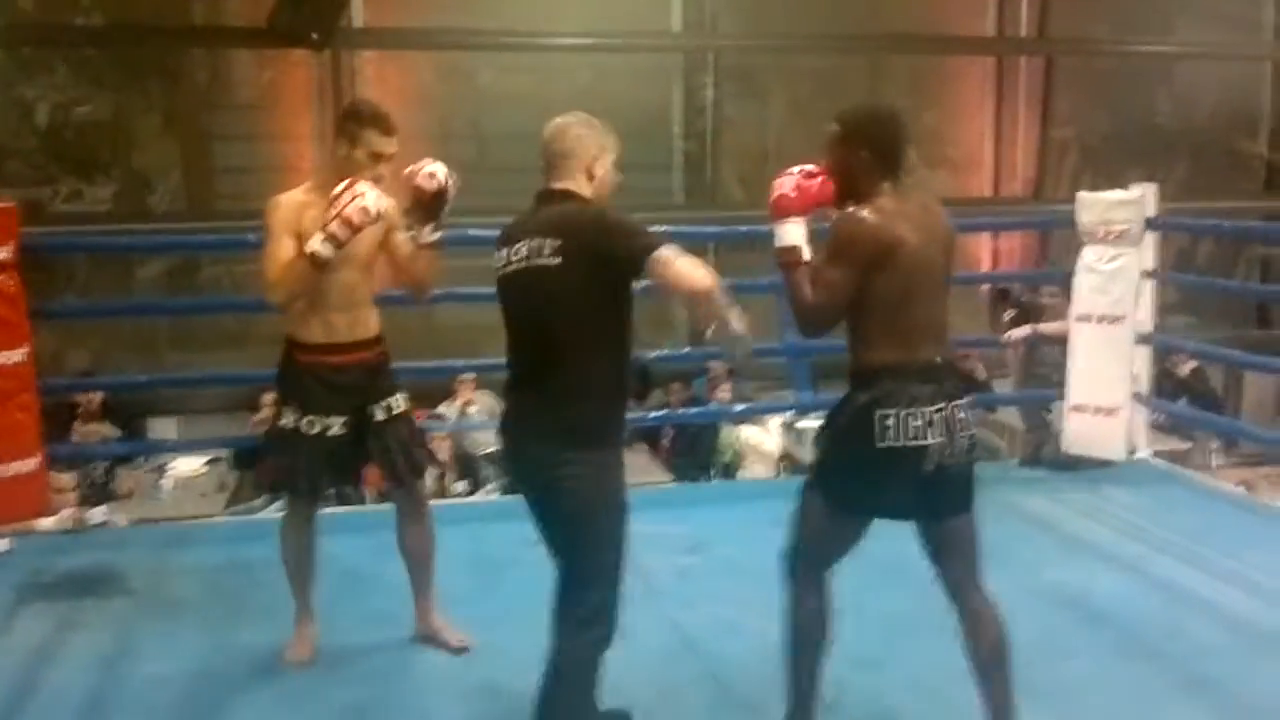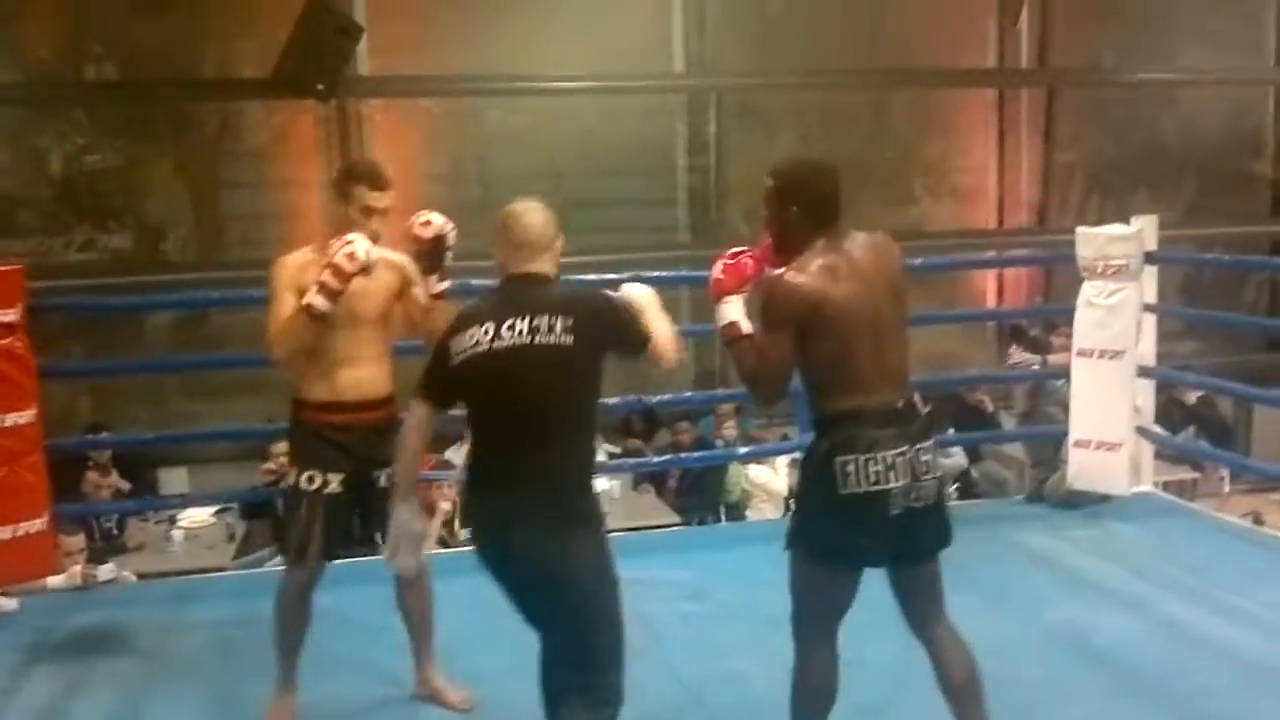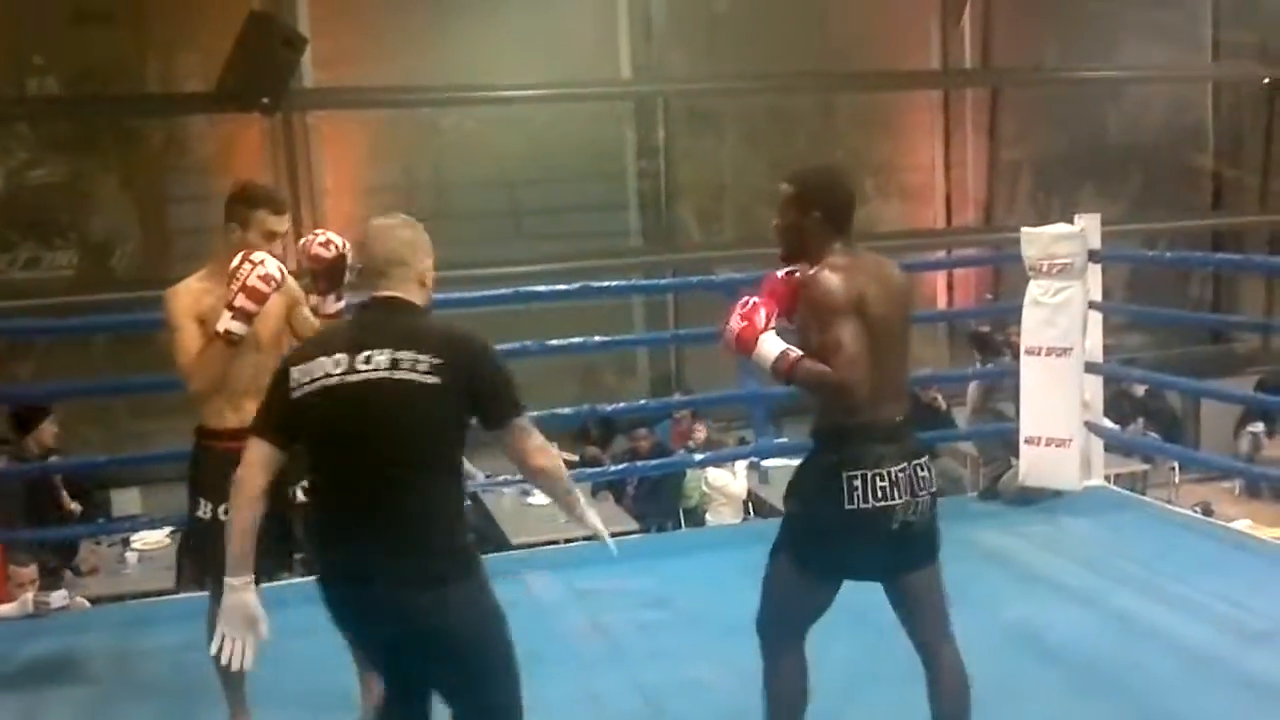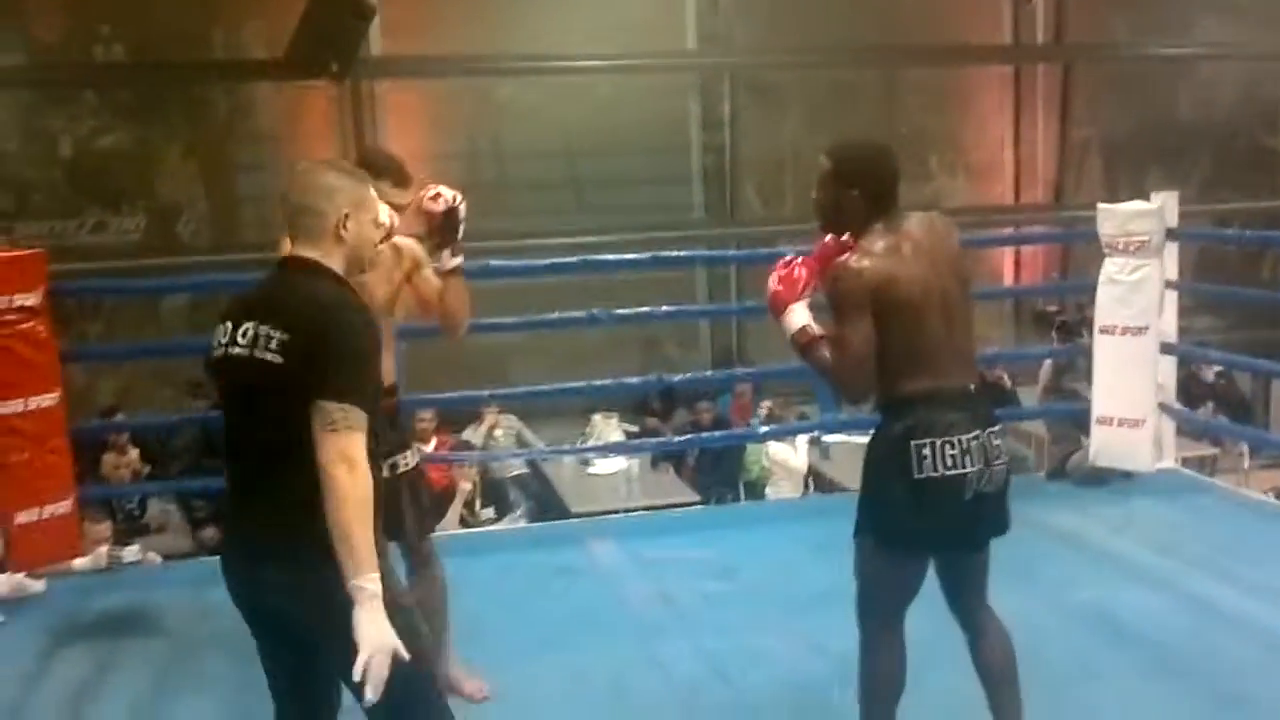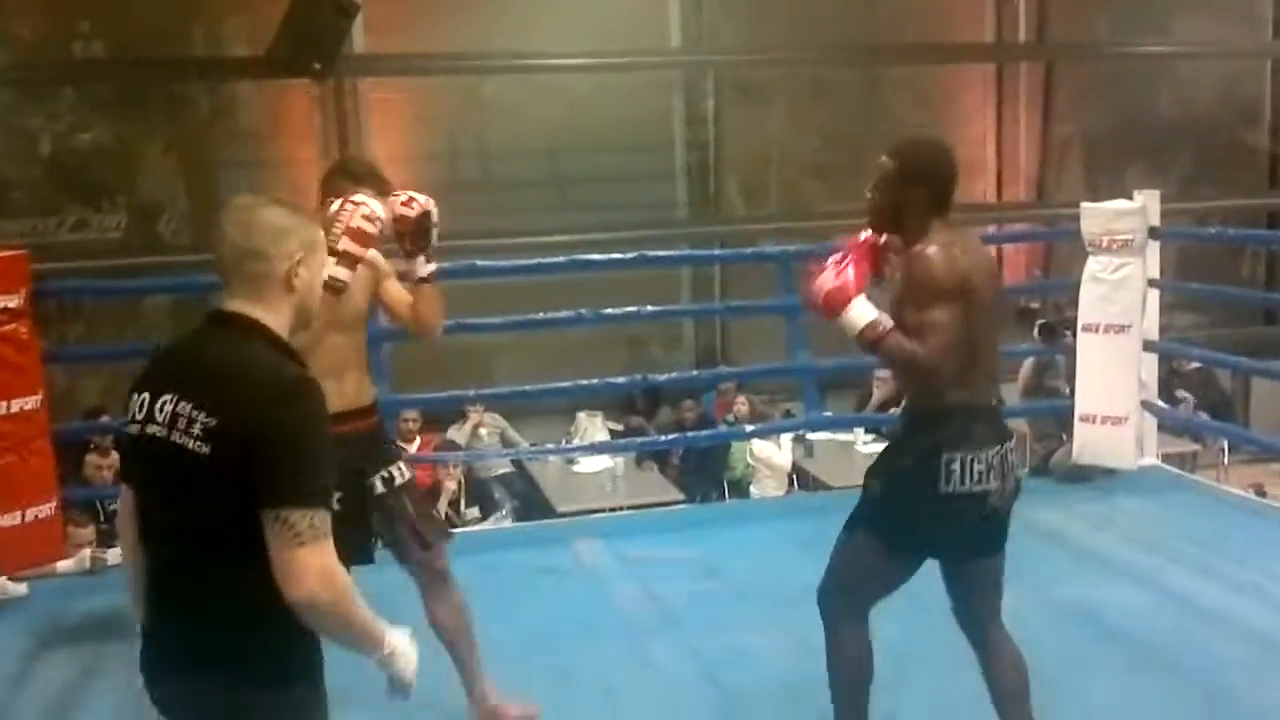
dt=0.5s
person 1, frame 1
left shoulder: (861, 223)
right shoulder: (933, 214)
left elbow: (813, 318)
left wrist: (790, 229)
left hip: (885, 413)
right hip: (944, 406)
left knee: (806, 567)
right knee: (966, 584)
person 1, frame 2
left shoulder: (792, 286)
right shoulder: (883, 251)
left elbow: (765, 388)
left wrist: (730, 307)
left hip: (851, 462)
right hip: (912, 448)
left knee: (815, 635)
right knee: (933, 624)
person 1, frame 3
left shoulder: (824, 283)
right shoulder: (889, 273)
left elbow: (852, 387)
left wrist: (769, 349)
left hip: (849, 473)
right hip: (905, 466)
left knee: (779, 633)
right knee: (935, 638)
person 1, frame 4
left shoulder: (855, 270)
right shoulder: (939, 231)
left elbow: (855, 384)
left wrist: (794, 315)
left hip: (918, 445)
right hip: (976, 435)
left knee: (880, 620)
right knee: (974, 608)
person 1, frame 5
left shoulder: (928, 261)
right shoulder: (971, 249)
left elbow: (934, 369)
left wrist: (854, 312)
right wrist: (886, 263)
left hip: (940, 452)
right hip: (985, 448)
left knee: (840, 602)
right knee: (985, 624)
person 2, frame 1
left shoulder: (385, 209)
right shoulder: (289, 208)
left elbow: (420, 284)
right elbow: (278, 293)
left wrist: (427, 222)
right wrist: (330, 237)
left hip: (371, 362)
right hip: (312, 369)
left knee: (411, 491)
right knee: (302, 502)
left ankle: (426, 614)
right ankle: (304, 620)
person 2, frame 2
left shoulder: (396, 267)
right shoulder: (295, 268)
left elbow: (441, 336)
right elbow: (281, 350)
left wrist: (435, 272)
right wrist: (324, 291)
left hip: (381, 425)
right hip: (320, 430)
left knee: (410, 557)
right knee: (301, 571)
left ankle: (427, 673)
person 2, frame 3
left shoulder: (284, 288)
right shoulder: (187, 297)
right elbow: (197, 379)
left wrist: (329, 294)
right wrist: (238, 313)
right hip: (225, 457)
right knee: (227, 593)
person 2, frame 4
left shoulder: (406, 252)
left elbow: (455, 323)
left wrist: (449, 250)
left hip: (383, 413)
left knee: (420, 548)
left ankle: (442, 663)
person 2, frame 5
left shoulder: (372, 262)
left elbow: (427, 328)
right elbow: (292, 342)
left wrist: (421, 255)
right wrist: (338, 263)
left hip: (366, 431)
left knee: (433, 566)
person 3, frame 1
left shoulder: (514, 236)
right shoulder: (594, 226)
right elbow: (692, 280)
right wrist: (729, 318)
left hip: (528, 436)
right hip: (578, 443)
left knee: (578, 585)
right knee: (588, 606)
person 3, frame 2
left shoulder: (465, 328)
right shoulder: (587, 311)
left elbow: (417, 425)
right elbow: (666, 351)
left wrist: (405, 505)
right wrist: (645, 300)
left hip: (492, 524)
right hip: (563, 524)
left knee: (565, 640)
person 3, frame 3
left shoulder: (305, 359)
right shoulder: (459, 350)
left elbow: (251, 476)
right elbow: (533, 457)
left wrist: (238, 583)
right wrist: (578, 508)
left hip: (346, 584)
right hip: (438, 580)
person 3, frame 4
left shoulder: (239, 312)
right shoulder: (339, 315)
right elbow: (342, 462)
right wrist: (368, 598)
left hip: (247, 556)
right hip: (317, 563)
person 3, frame 5
left shoulder: (157, 374)
right shoulder: (280, 389)
left elbow: (131, 524)
right elbow: (307, 579)
right wrist: (386, 644)
left hip: (170, 659)
